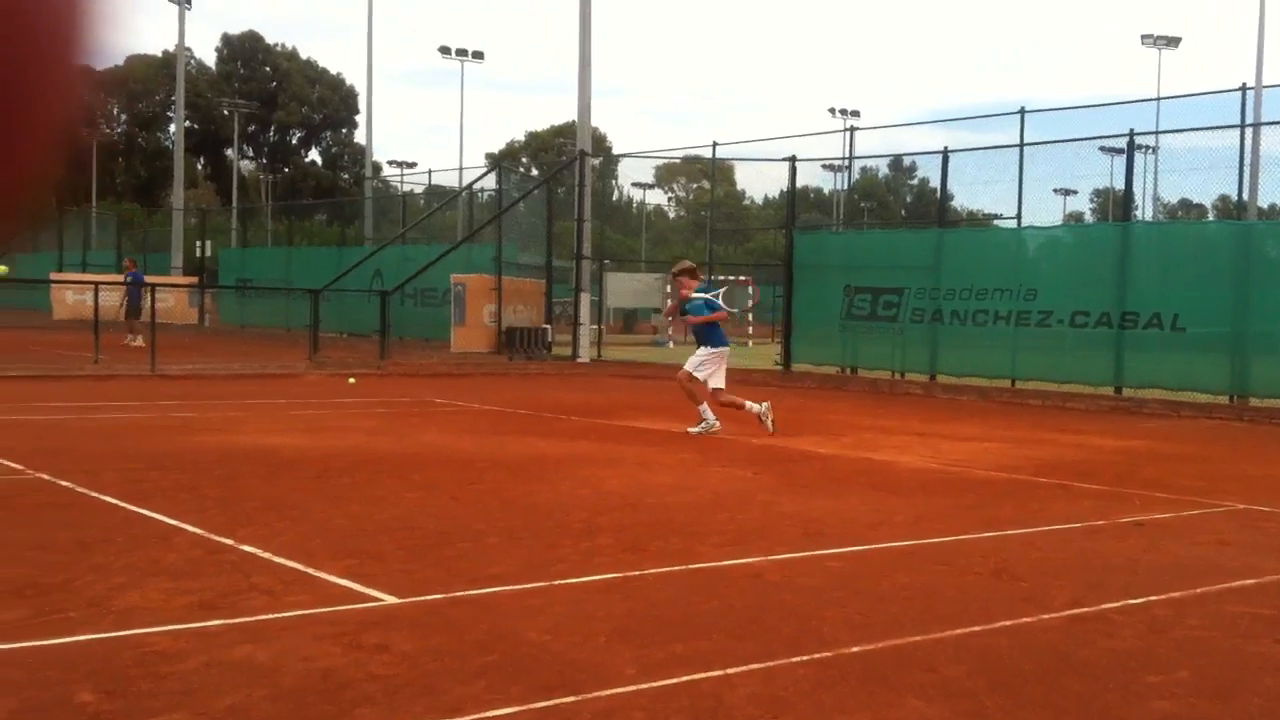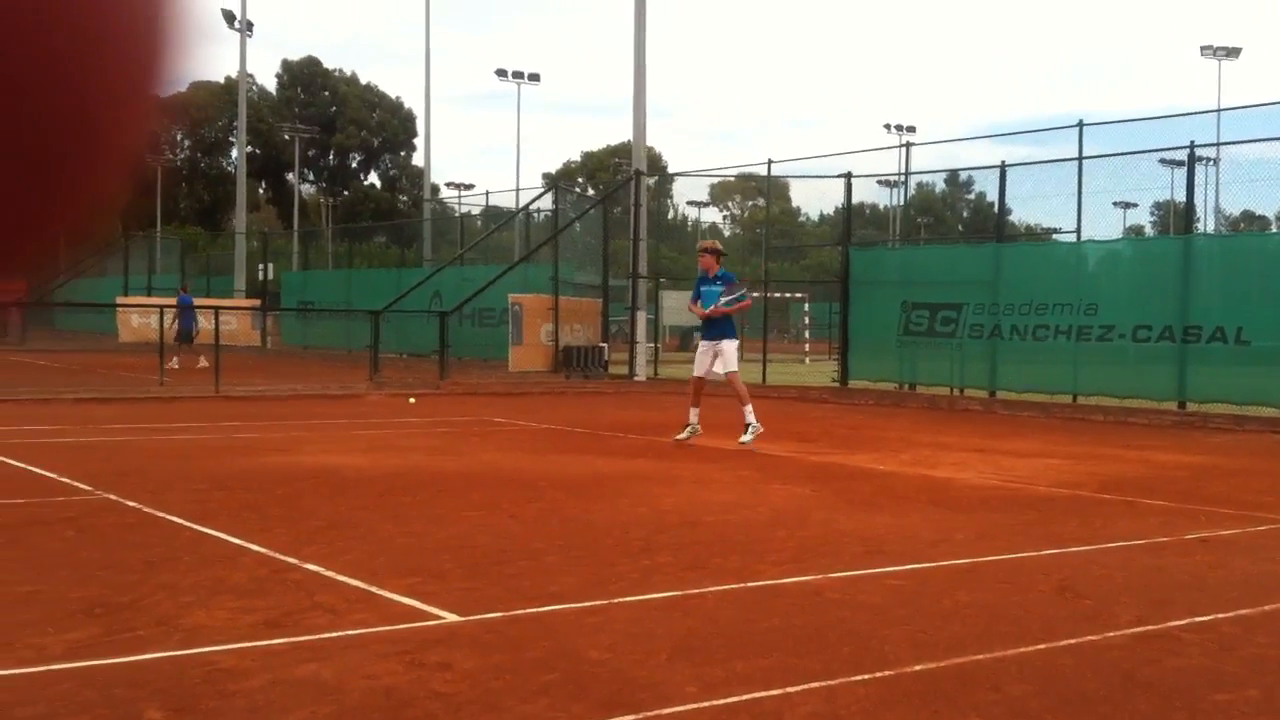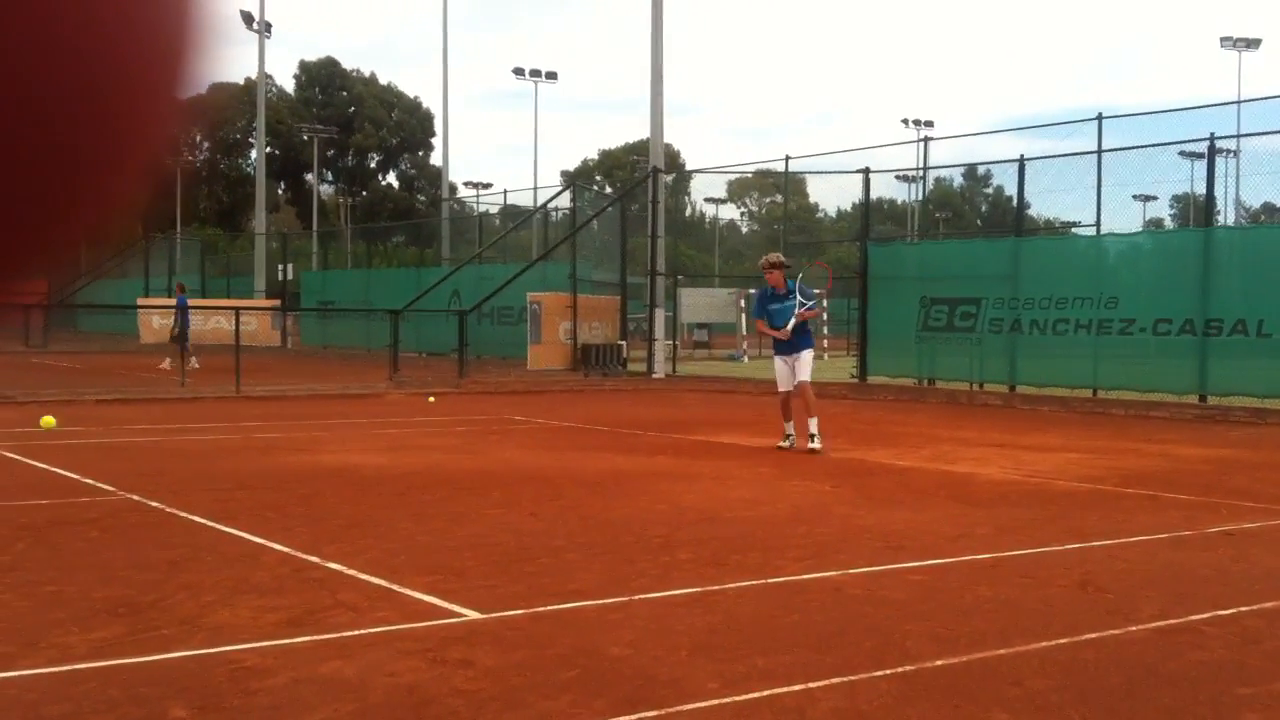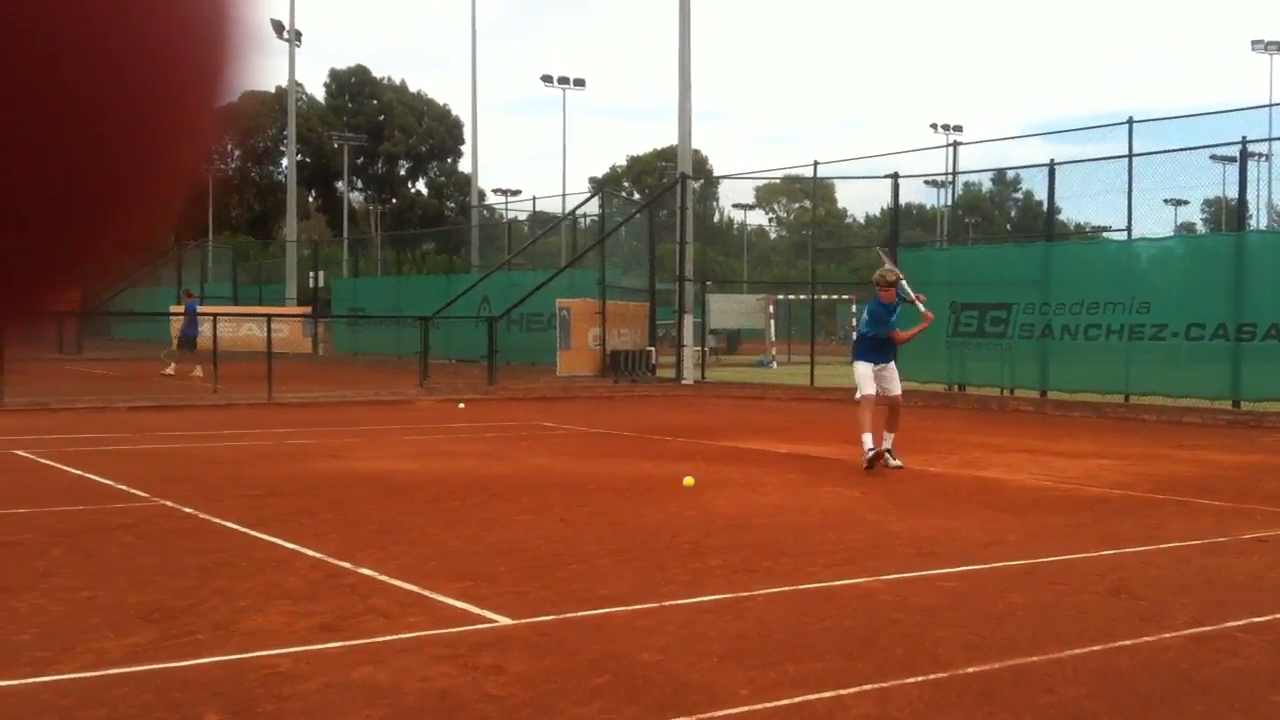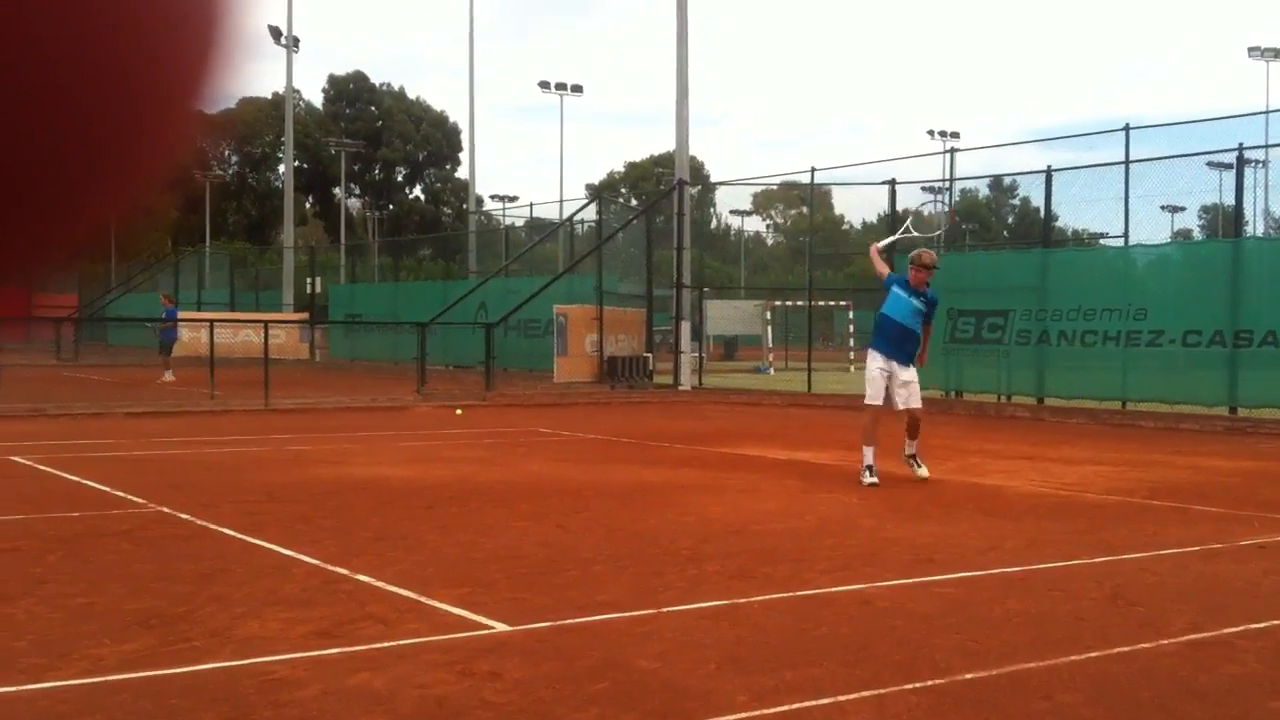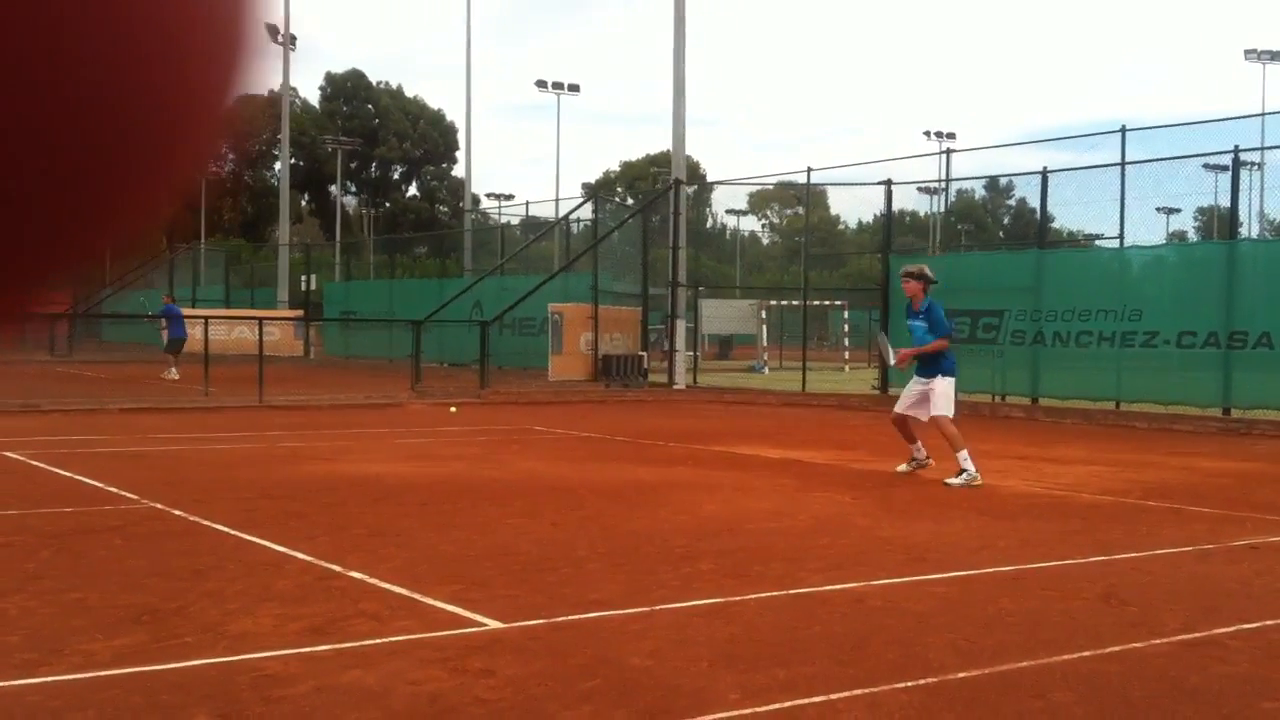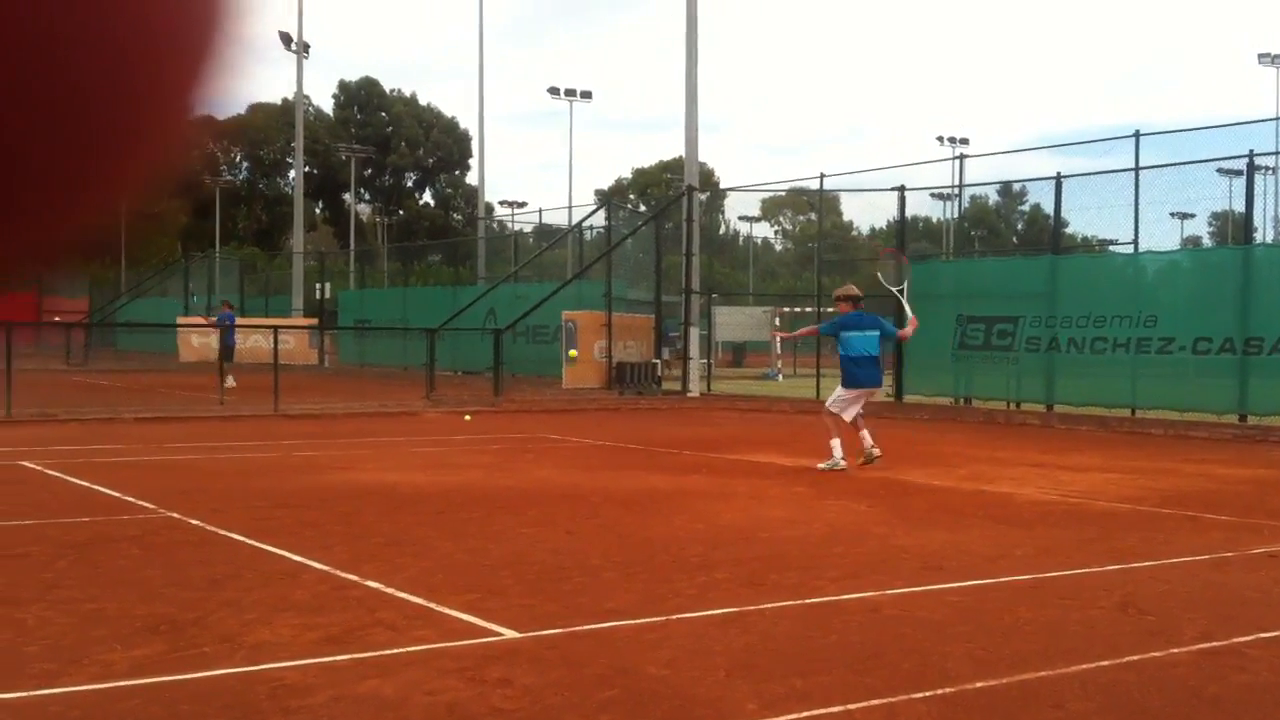
dt=0.7s
person 1, frame 1
left shoulder: (707, 291)
right shoulder: (686, 299)
left elbow: (723, 315)
right elbow: (668, 315)
left wrist: (698, 320)
right wrist: (679, 298)
left hip: (714, 346)
right hip: (707, 348)
left knee: (683, 377)
right knee: (719, 399)
left ankle: (709, 420)
right ankle: (760, 409)
person 1, frame 2
left shoulder: (728, 278)
right shoulder: (701, 280)
left elbow: (747, 302)
right elbow: (692, 304)
left wrist: (726, 310)
right wrist: (699, 311)
left hip: (726, 337)
right hip: (706, 339)
left knee: (733, 377)
right knee: (696, 381)
left ankle: (752, 424)
right ankle: (693, 425)
person 1, frame 3
left shoulder: (799, 289)
right shoulder: (763, 296)
left elbow: (817, 311)
right elbow: (759, 325)
left wrist: (805, 316)
right wrist: (776, 334)
left hip: (803, 347)
right hip: (782, 352)
left knee: (804, 386)
right knee: (785, 395)
left ankle: (813, 434)
right ankle: (790, 435)
person 1, frame 4
left shoulder: (895, 297)
right shoulder: (876, 310)
right elbow: (899, 338)
left wrist: (914, 300)
right wrist: (923, 324)
left hip: (885, 359)
right hip: (864, 359)
left knee: (895, 402)
right knee: (869, 399)
left ankle: (887, 449)
right ankle: (869, 449)
person 1, frame 5
left shoulder: (929, 299)
right shoulder: (898, 282)
right elbow: (883, 270)
left wrist: (923, 351)
right wrist: (874, 251)
left hip: (904, 363)
right hip: (878, 356)
left knee: (915, 413)
right knee: (873, 410)
left ankle: (911, 454)
right ankle: (868, 465)
person 1, frame 6
left shoulder: (932, 309)
right shoulder: (910, 308)
left elbow: (944, 342)
left wrist: (913, 352)
right wrist: (906, 355)
left hip: (941, 374)
right hip: (922, 374)
left knee: (940, 420)
right knee: (897, 417)
left ankle: (969, 471)
right ankle: (920, 458)
person 1, frame 7
left shoulder: (841, 322)
right shoulder: (875, 320)
left elbow: (812, 330)
right elbow: (903, 335)
left wrist: (787, 335)
right wrist: (912, 326)
left hip: (853, 382)
right hip: (874, 382)
left knee: (830, 413)
right knee: (852, 412)
left ankle: (837, 457)
right ankle: (870, 447)
